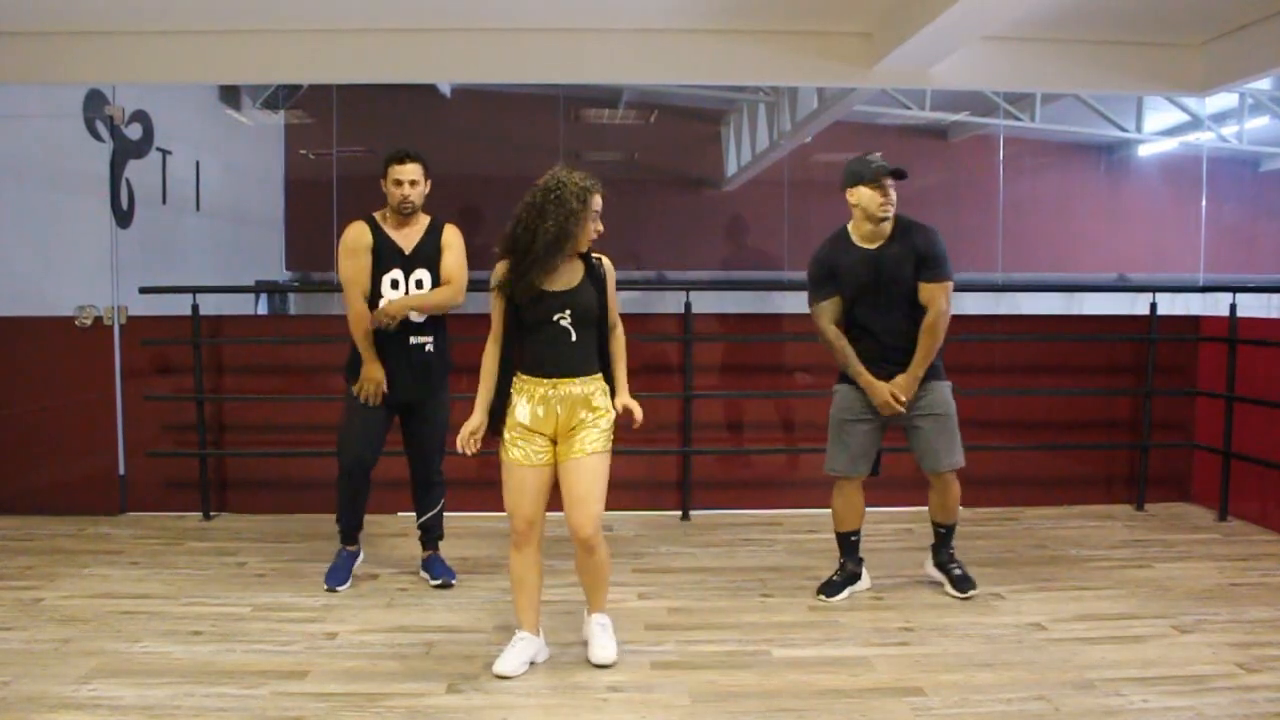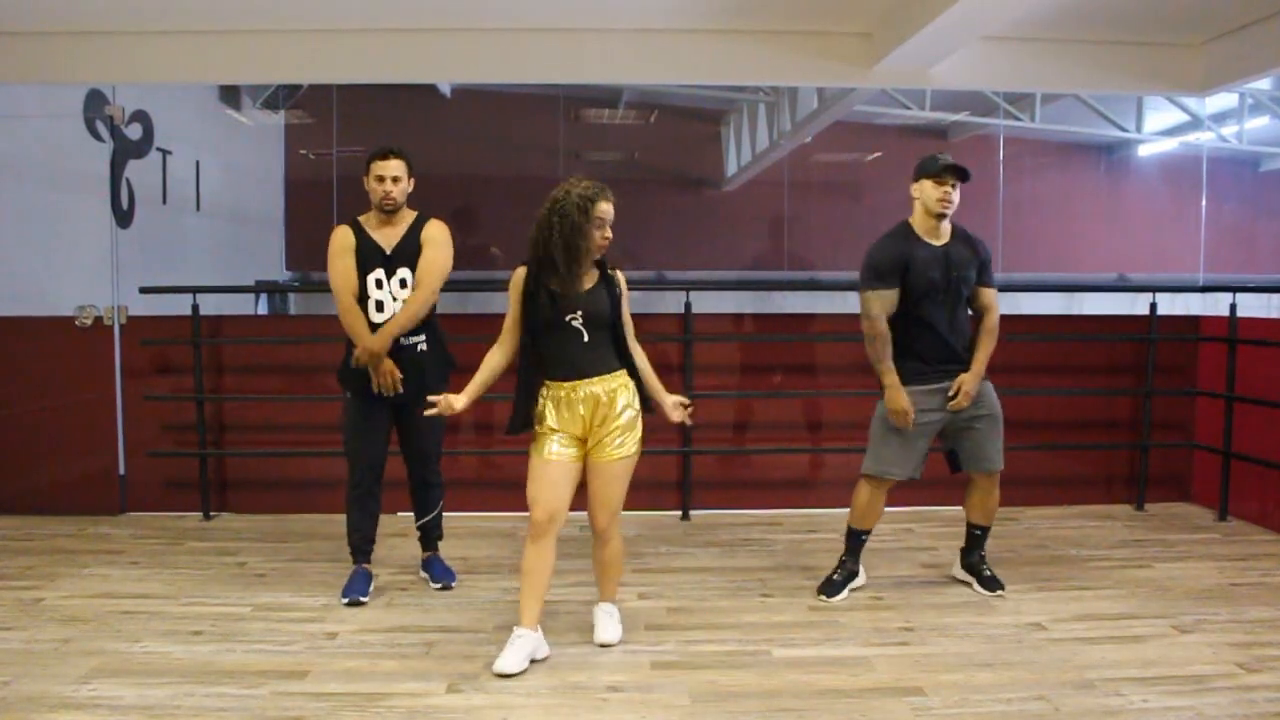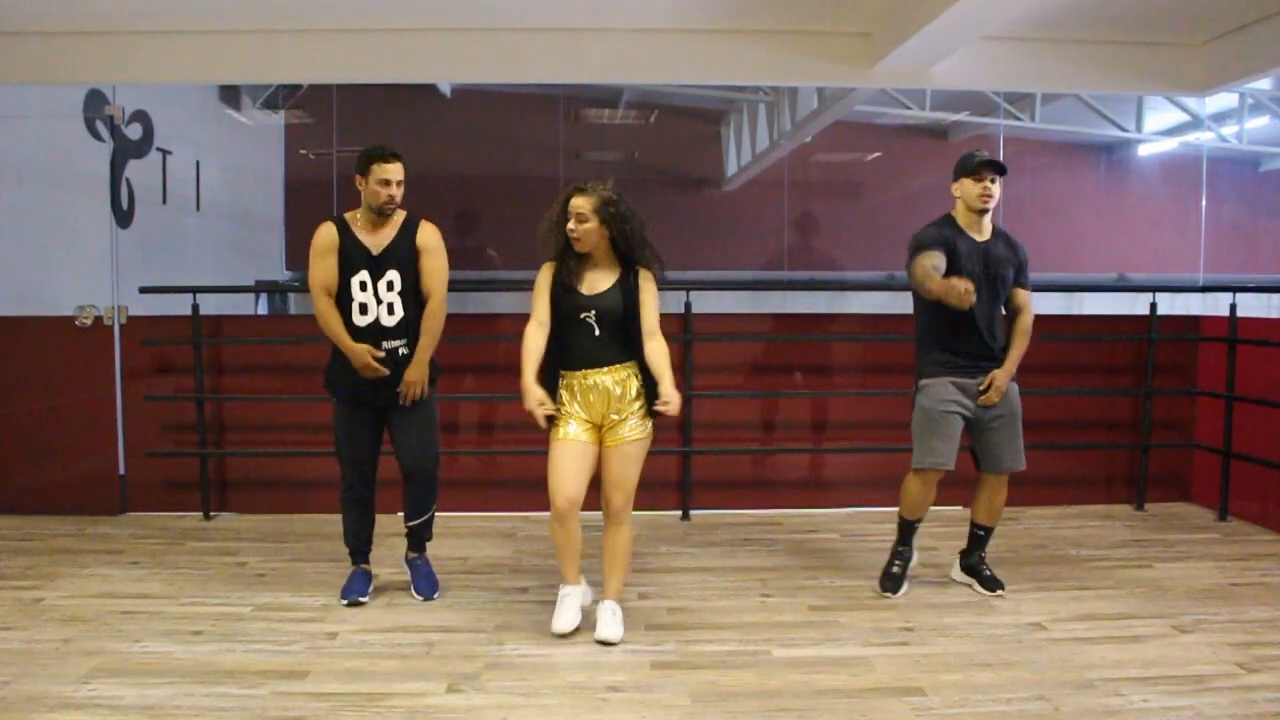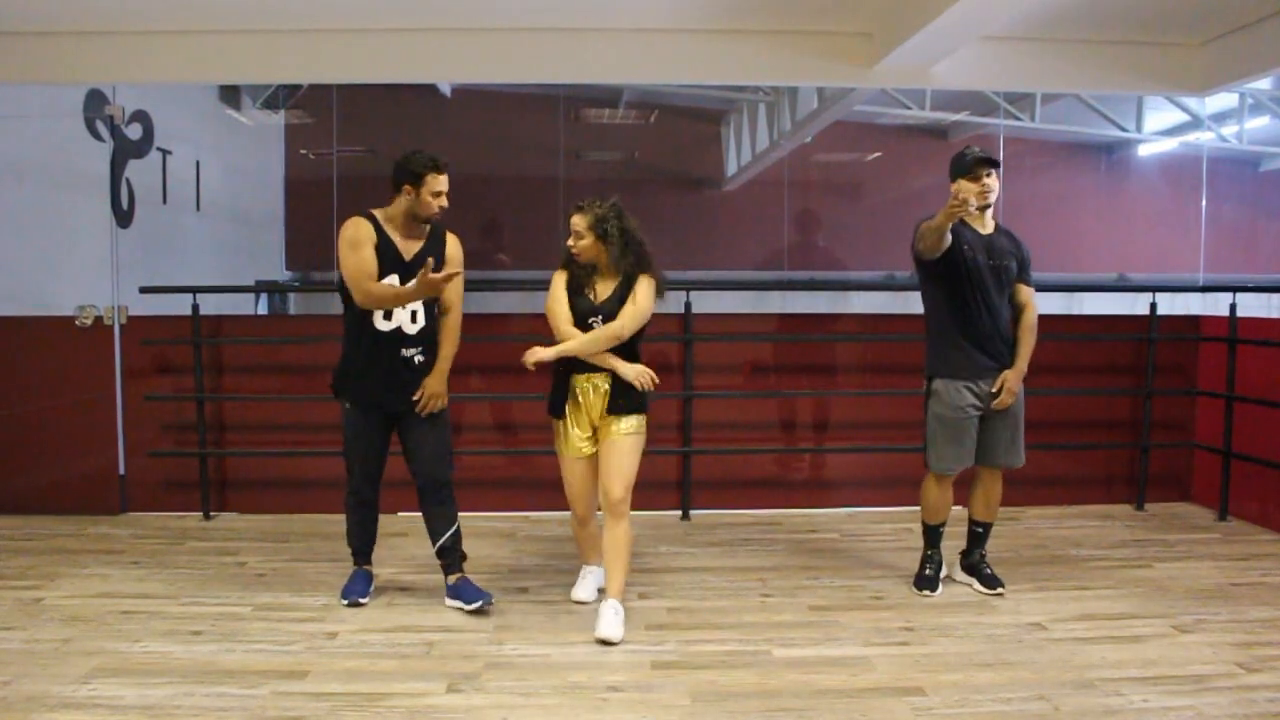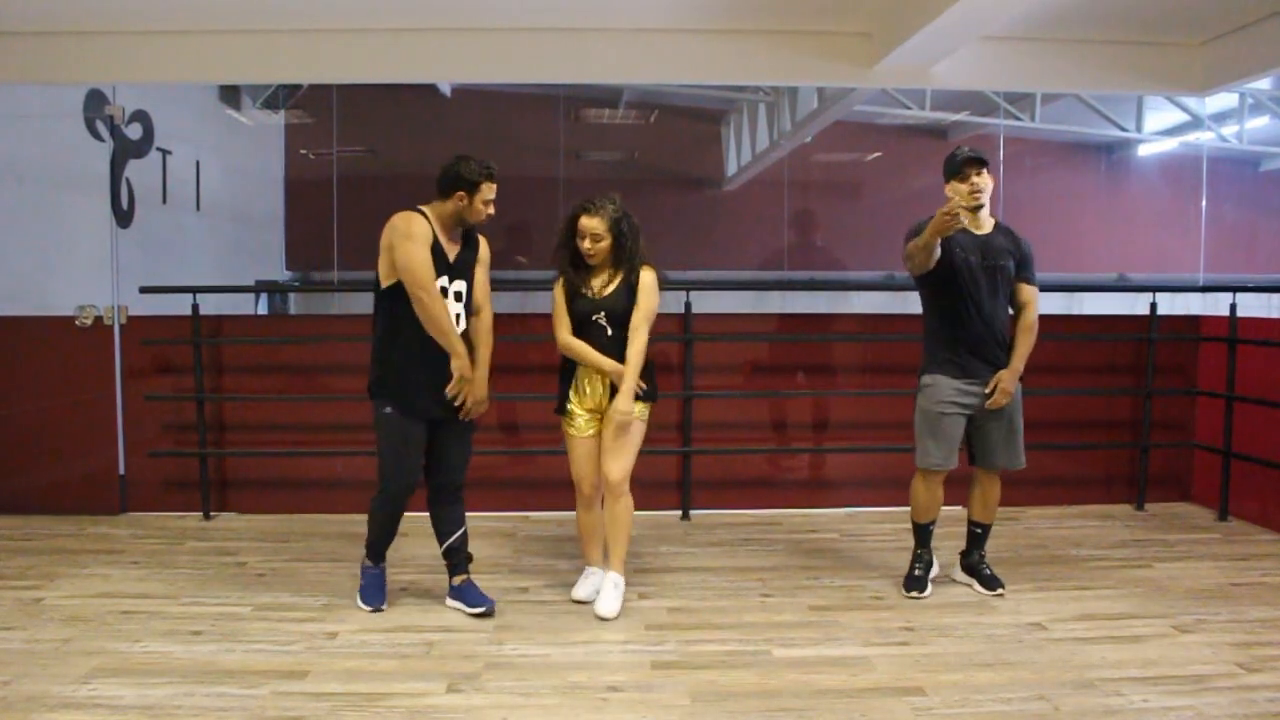
dt=0.3s
person 1, frame 1
left shoulder: (600, 268)
right shoulder: (511, 271)
right elbow: (496, 342)
left wrist: (623, 391)
right wrist: (478, 411)
left hip: (588, 406)
right hip: (526, 406)
left knee: (585, 529)
right knee: (524, 527)
left ankle: (597, 616)
right ankle: (528, 635)
person 1, frame 2
left shoulder: (613, 280)
right shoulder: (528, 278)
right elbow: (508, 345)
left wrist: (660, 397)
right wrist: (466, 396)
left hip: (614, 405)
right hip: (555, 410)
left knee: (605, 523)
right knee: (542, 521)
left ankle: (607, 605)
right ankle: (528, 632)
person 1, frame 3
left shoulder: (639, 278)
right shoulder: (553, 272)
left elbow: (652, 336)
right elbow: (536, 328)
left wrist: (667, 385)
right wrist: (529, 381)
left hip: (626, 397)
right hip: (573, 397)
left knee: (617, 506)
right knee: (563, 502)
left ankle: (611, 603)
right ankle: (572, 589)
person 1, frame 4
left shoulder: (641, 283)
right shoulder: (565, 279)
left elbow: (617, 332)
right elbow: (566, 330)
left wrist: (553, 353)
right wrist: (620, 365)
left hip: (622, 402)
right hip: (575, 398)
left knee: (616, 501)
right knee: (580, 509)
left ankle: (613, 602)
right ankle: (593, 565)
person 1, frame 5
left shoulder: (642, 277)
right shoulder: (567, 279)
left elbow: (640, 336)
right elbow: (563, 338)
left wrist: (626, 388)
right wrist: (609, 366)
left hip: (627, 390)
right hip: (580, 390)
left knee: (615, 479)
right knee: (586, 488)
left ankle: (614, 573)
right ankle: (592, 569)
person 2, frame 1
left shoulder: (447, 234)
right shoulder: (360, 233)
left elbow: (455, 293)
right elbow: (355, 302)
left wrist: (403, 305)
right wrist: (369, 363)
left hip: (427, 370)
right hip: (374, 369)
left knee: (428, 467)
right knee: (354, 461)
left ankle: (430, 552)
right ankle: (348, 547)
person 2, frame 2
left shoulder: (433, 230)
right shoulder: (345, 236)
left elbow: (426, 292)
right elbow: (346, 304)
left wrist: (385, 337)
right wrist: (374, 356)
left hip: (422, 370)
right hip: (366, 373)
left knee: (425, 468)
right knee: (364, 473)
left ankle: (430, 553)
right ankle: (362, 566)
person 2, frame 3
left shoulder: (424, 233)
right shoulder: (330, 234)
left elbow: (436, 301)
right elbow: (321, 300)
left wrist: (420, 364)
right wrist: (350, 349)
left hip: (407, 372)
right hip: (353, 377)
left knee: (421, 466)
right knee: (356, 477)
left ankle: (416, 553)
right ankle: (361, 566)
person 2, frame 4
left shoulder: (447, 242)
right shoulder: (359, 230)
left elbow: (451, 313)
right elbow: (363, 294)
left wrist: (440, 375)
right wrist: (417, 291)
left hip: (421, 382)
right hip: (365, 382)
left knee: (435, 480)
right knee: (362, 481)
left ankle: (455, 577)
right ankle: (362, 566)
person 2, frame 5
left shoulder: (477, 245)
right shoulder: (408, 227)
left elbow: (481, 312)
right elbow: (424, 296)
left wrist: (479, 376)
right wrist: (459, 356)
left hip: (449, 383)
right hip: (402, 384)
left knee: (449, 484)
right knee: (398, 480)
left ankle: (458, 578)
right ankle: (374, 562)
person 3, frame 1
left shoulder: (922, 240)
right shoulder: (829, 256)
left elbow: (938, 310)
right elbow: (826, 326)
left wrist: (912, 376)
right wrist: (870, 383)
left hip: (920, 377)
right hip: (860, 380)
left knee: (945, 470)
right knee: (846, 475)
left ankle: (943, 556)
right ankle: (851, 568)
person 3, frame 2
left shoulder: (973, 248)
right shoulder: (887, 250)
left elbow: (989, 313)
right elbow: (875, 320)
left wrist: (976, 373)
right wrist: (892, 387)
left hip: (965, 380)
right hip: (909, 382)
left knee: (987, 472)
right knee: (878, 475)
left ankle: (972, 558)
right ankle: (850, 564)
person 3, frame 3
left shoulder: (1011, 250)
right shoulder: (935, 236)
left elbow: (1023, 312)
right elbow: (924, 275)
left wrist: (1007, 369)
right wrist: (943, 288)
left hip: (996, 376)
right hip: (942, 375)
left knee: (997, 473)
right knee: (928, 467)
left ankle: (972, 559)
right ankle: (901, 551)
person 3, frame 4
left shoulder: (1013, 245)
right shoulder: (943, 229)
left elbow: (1026, 310)
right elbow: (929, 240)
left wrist: (1018, 370)
right wrist: (945, 218)
left hip: (1002, 376)
right hip: (953, 375)
left knee: (992, 468)
right knee: (943, 470)
left ankle: (973, 558)
right ankle: (932, 556)
person 3, frame 5
left shoulder: (1013, 243)
right shoulder: (934, 231)
left elbow: (1027, 311)
right elbow: (917, 263)
left wrist: (1013, 369)
right wrist: (936, 232)
left hip: (998, 377)
right hip: (943, 374)
left knee: (991, 470)
right knee: (930, 468)
left ankle: (972, 560)
right ankle: (923, 557)
